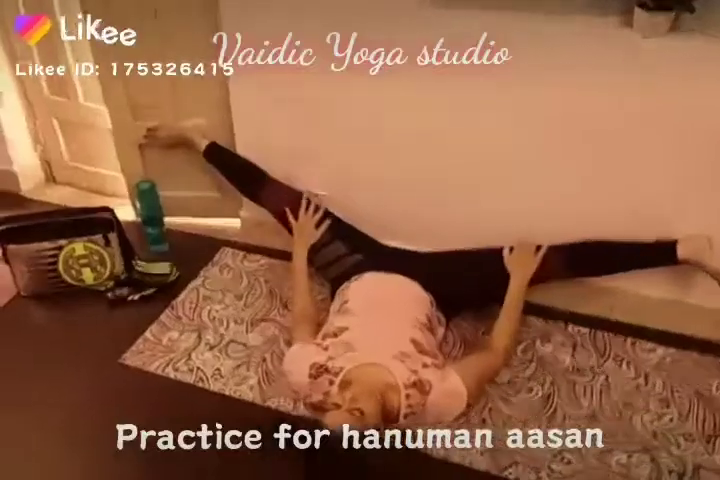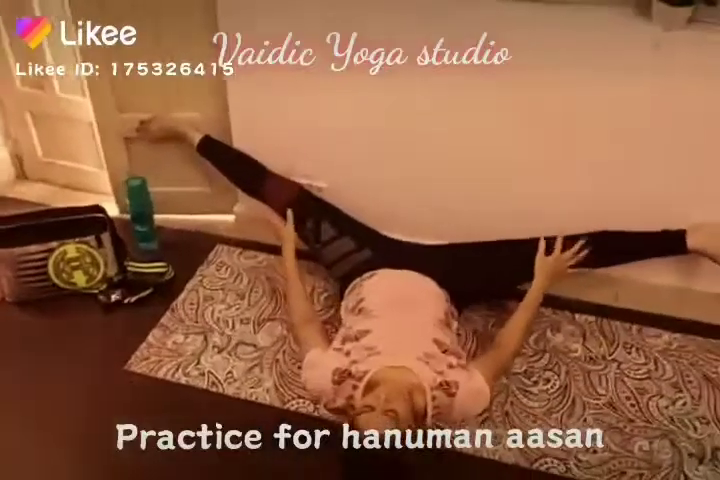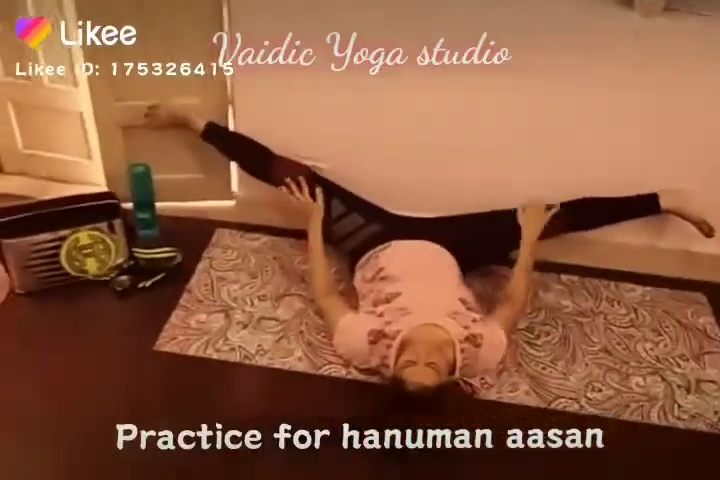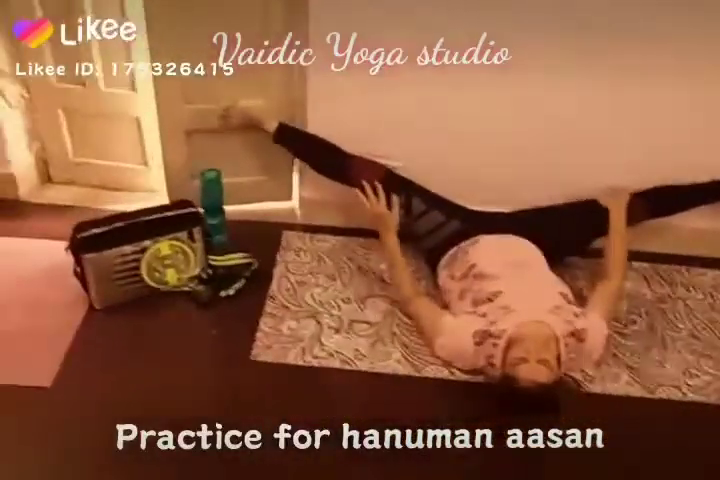
dt=0.7s
person 1, frame 1
left shoulder: (306, 375)
right shoulder: (433, 402)
left elbow: (303, 320)
right elbow: (495, 354)
left wrist: (299, 251)
right wrist: (519, 282)
left hip: (363, 276)
right hip: (425, 288)
left knee: (286, 201)
right knee: (545, 260)
person 1, frame 2
left shoulder: (328, 381)
right shoulder: (456, 399)
left elbow: (304, 323)
right elbow: (503, 350)
left wrist: (288, 254)
right wrist: (544, 282)
left hip: (372, 272)
right hip: (437, 282)
left knee: (285, 198)
right knee: (557, 252)
person 1, frame 3
left shoulder: (362, 344)
right shoulder: (482, 352)
left elbow: (325, 295)
right elbow: (516, 299)
left wrist: (314, 226)
right wrist: (531, 234)
left hip: (381, 246)
right hip: (440, 248)
left knee: (293, 176)
right knee: (545, 220)
person 1, frame 4
left shoulder: (464, 346)
right shoulder: (585, 343)
left elbow: (410, 298)
right elbow: (612, 280)
left wrist: (387, 232)
right wrist: (616, 217)
left hip: (461, 248)
right hip: (523, 243)
left knee: (374, 181)
